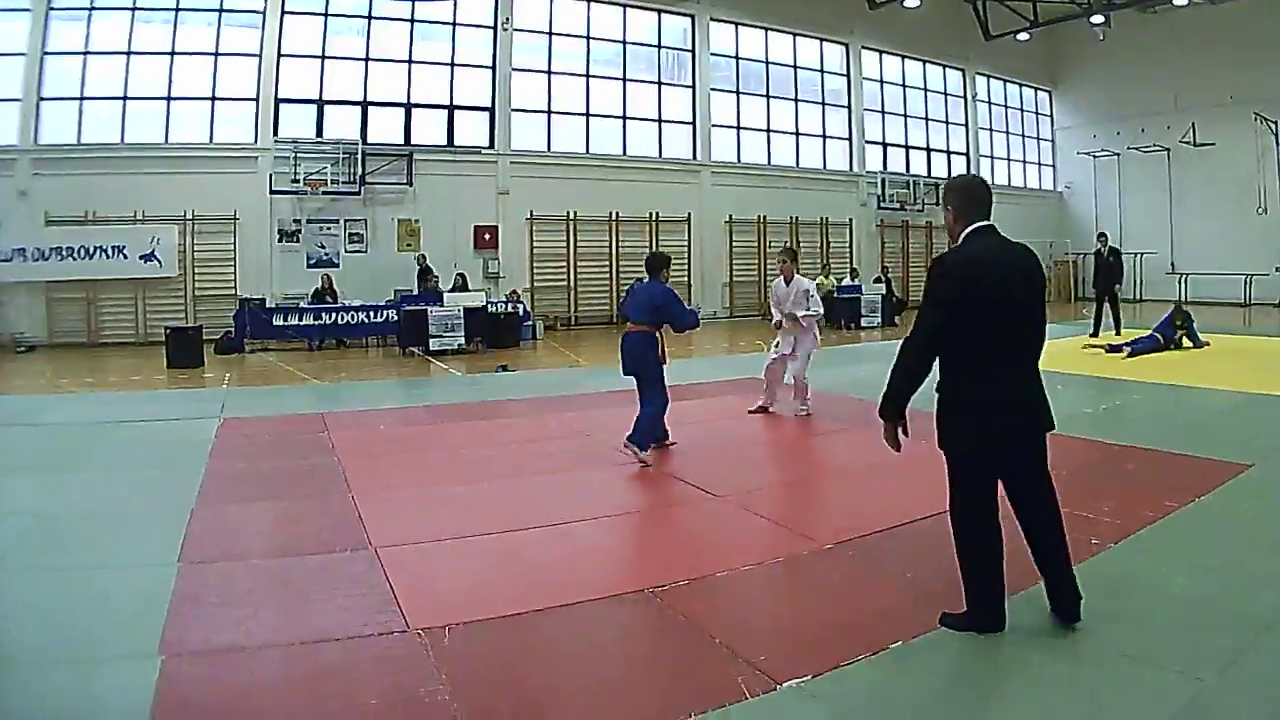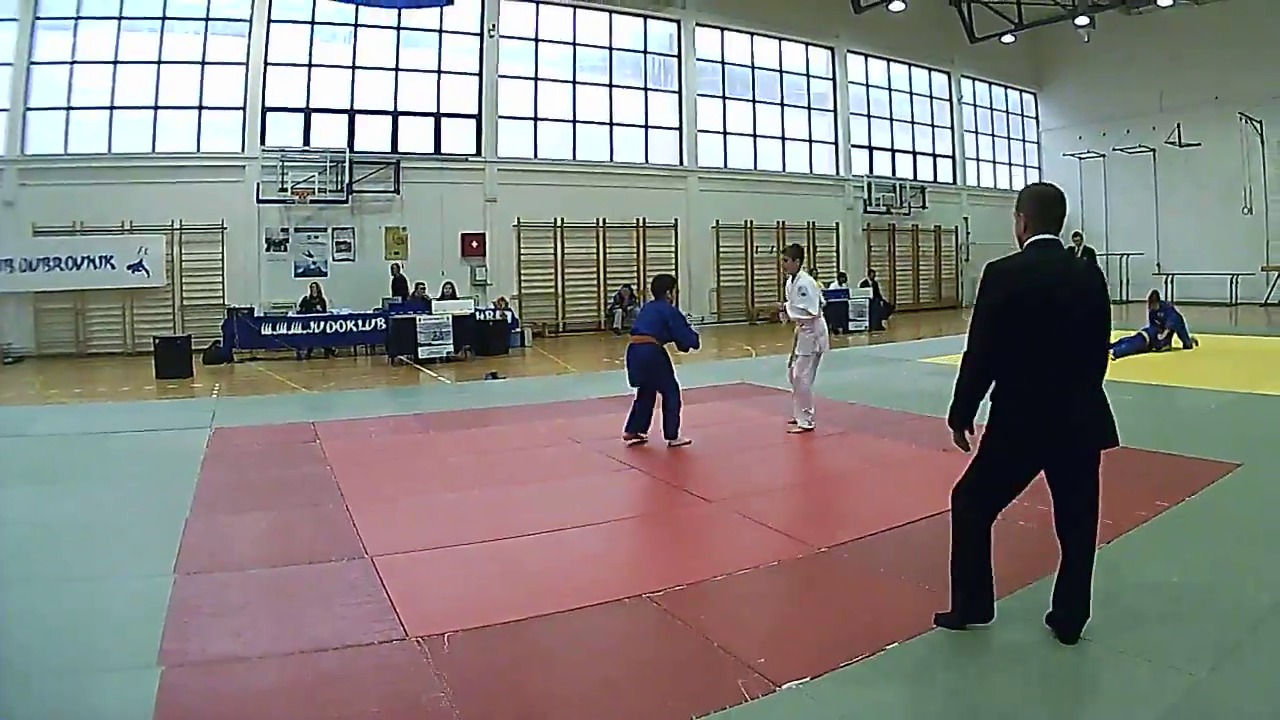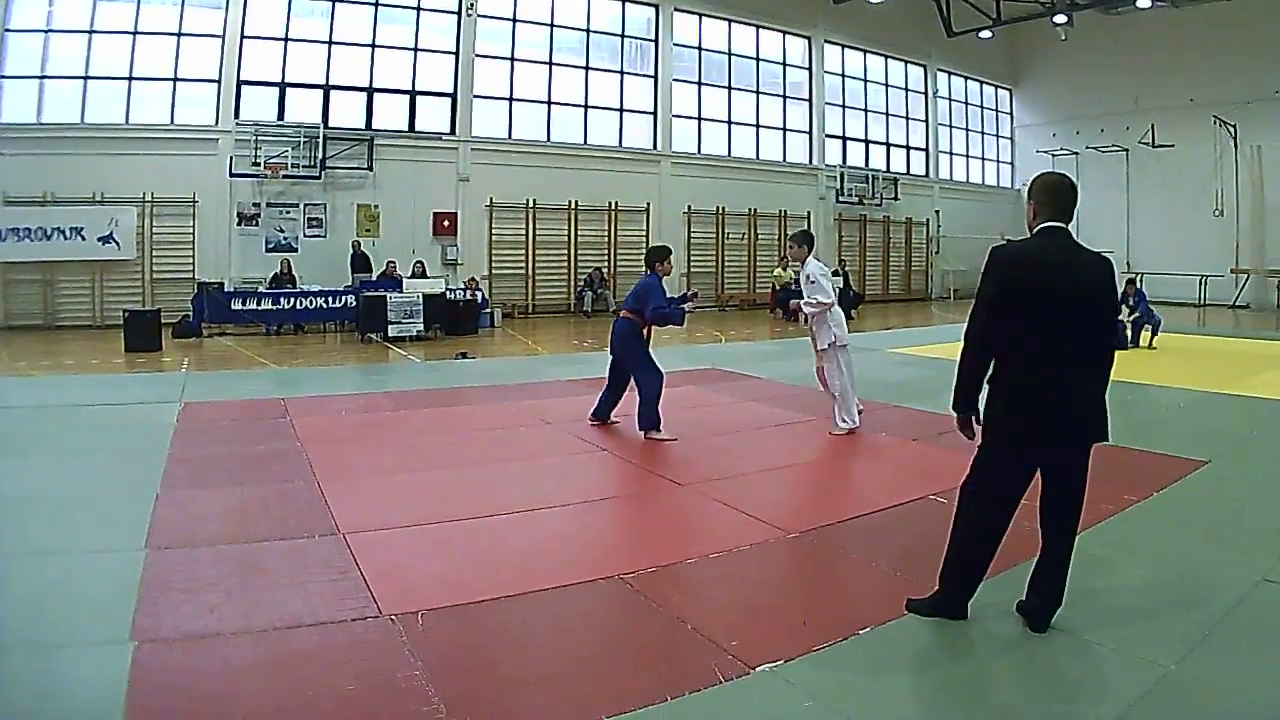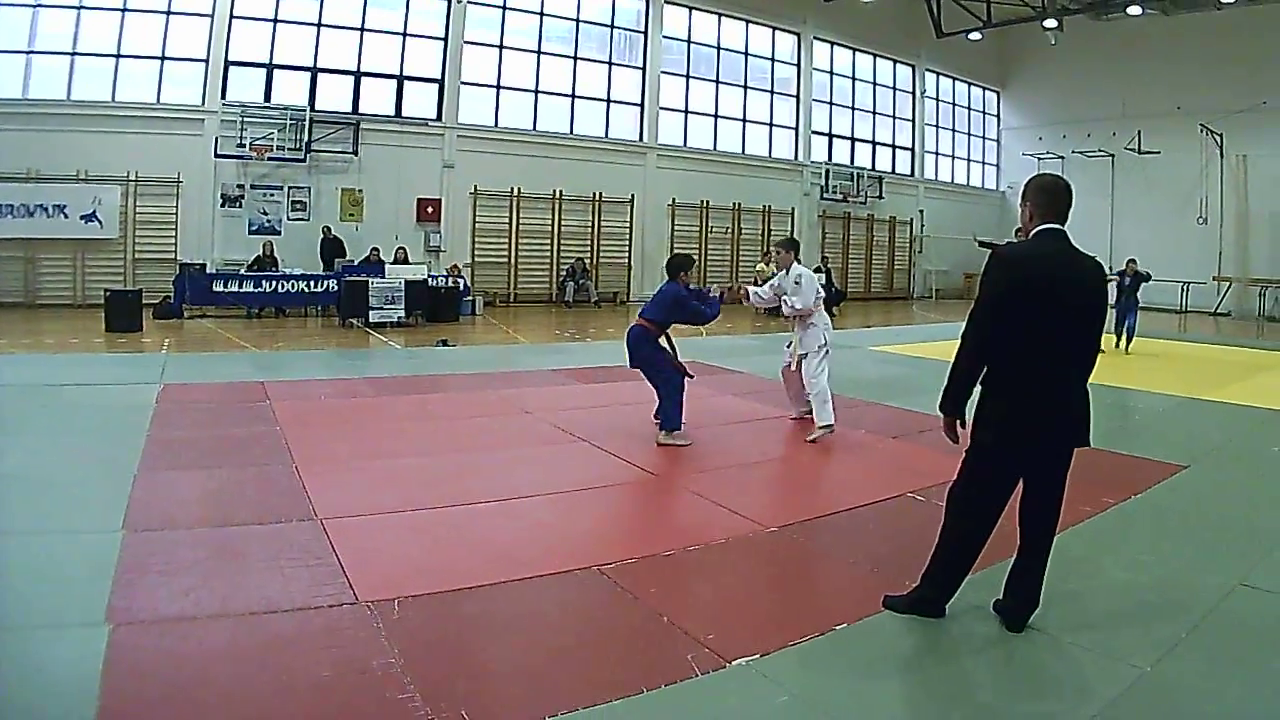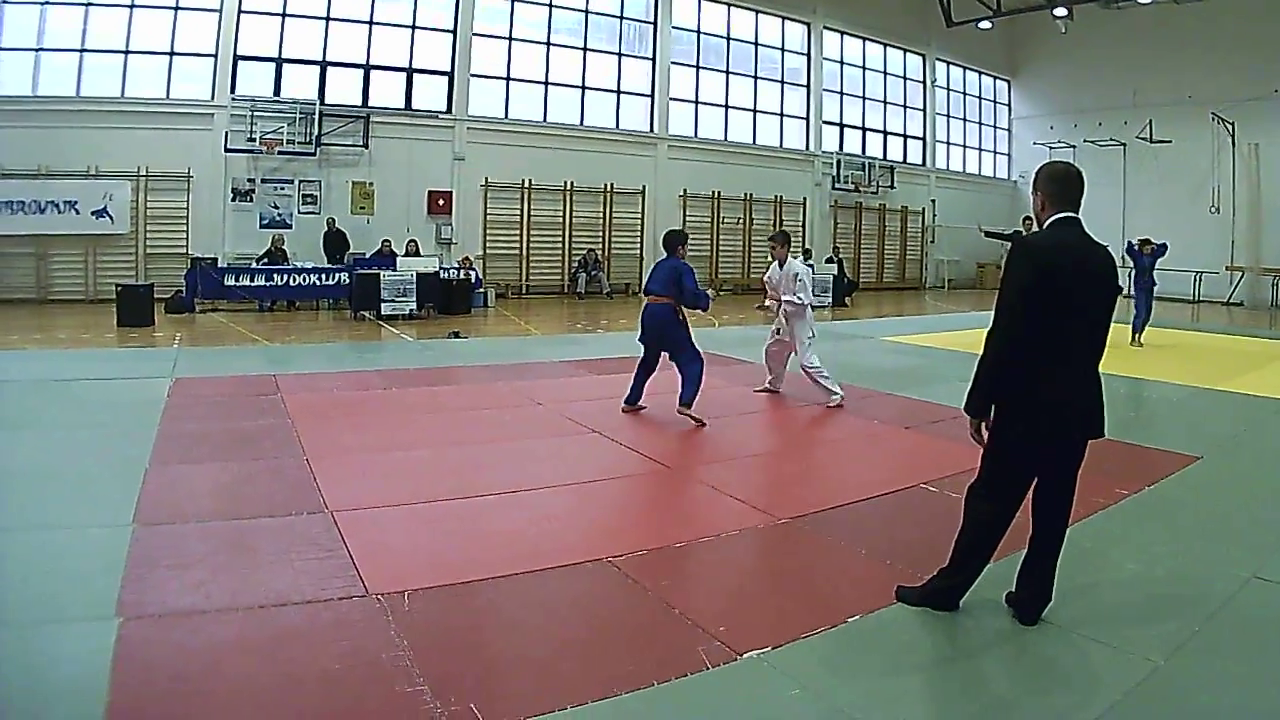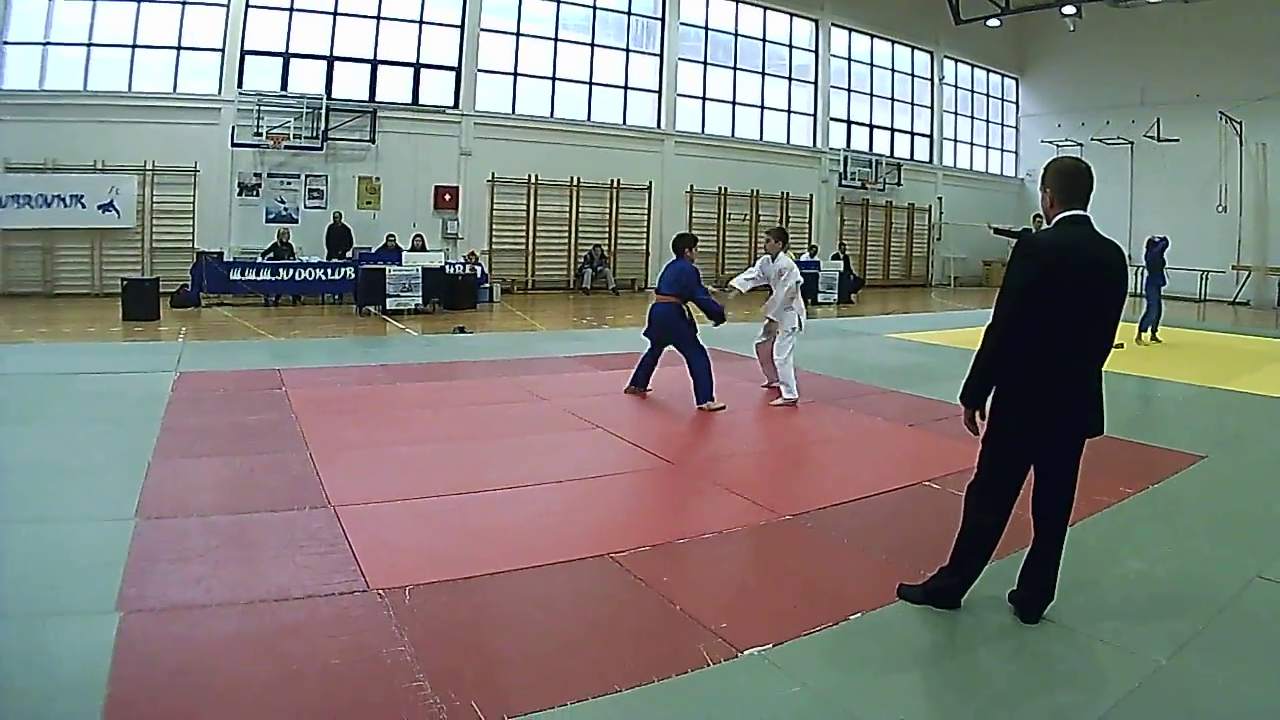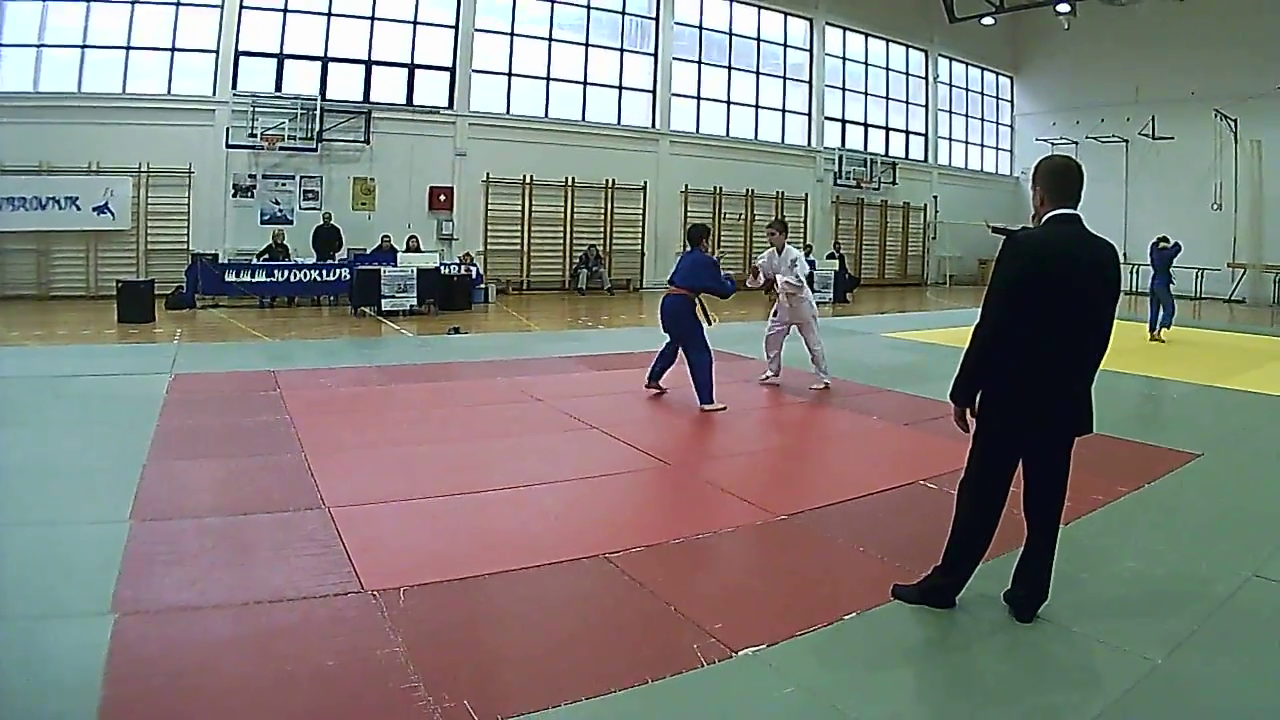
dt=0.5s
person 1, frame 1
left shoulder: (951, 266)
right shoulder: (1026, 258)
left elbow: (923, 344)
right elbow: (1035, 331)
left wrist: (894, 407)
left hip: (971, 412)
right hip: (1024, 406)
left knee: (973, 512)
right knee: (1036, 500)
left ankle: (985, 610)
right ankle: (1065, 597)
person 1, frame 2
left shoulder: (1003, 274)
right shoulder: (1090, 276)
left elbow: (981, 354)
right elbow: (1098, 350)
left wrist: (961, 415)
left hip: (1021, 421)
right hip: (1082, 420)
left knee: (971, 503)
right knee: (1077, 520)
left ankle: (971, 604)
right ankle: (1069, 617)
person 1, frame 3
left shoulder: (1009, 258)
right shoulder: (1099, 268)
left elbow: (979, 337)
right elbow: (1106, 346)
left wrist: (965, 400)
left hip: (1018, 408)
right hip: (1077, 411)
left knee: (983, 502)
right knee: (1061, 512)
left ankle: (952, 597)
right ankle: (1042, 605)
person 1, frame 4
left shoulder: (1010, 260)
right shoulder: (1092, 272)
left elbow: (978, 339)
right elbow: (1089, 349)
left wrist: (953, 402)
left hip: (1009, 411)
right hip: (1065, 414)
left knee: (971, 505)
right knee: (1041, 515)
left ankle: (931, 594)
right ankle: (1018, 606)
person 1, frame 5
left shoulder: (1032, 250)
right shoulder: (1102, 258)
left elbow: (1005, 335)
right elbow: (1095, 335)
left wrist: (978, 404)
left hip: (1029, 405)
right hip: (1079, 404)
left knee: (991, 500)
right knee: (1054, 507)
left ankle: (948, 588)
right ankle: (1031, 598)
person 1, frame 6
left shoulder: (1036, 248)
right shoulder: (1113, 256)
left elbow: (1003, 330)
right elbow: (1105, 334)
left wrist: (974, 394)
left hip: (1025, 401)
right hip: (1078, 402)
left knee: (989, 497)
right knee: (1054, 505)
left ankle: (948, 586)
right ankle: (1033, 597)
person 1, frame 7
left shoulder: (1024, 246)
right shoulder: (1105, 255)
left elbow: (992, 329)
right elbow: (1100, 335)
left wrist: (963, 392)
left hip: (1012, 398)
right hip: (1066, 401)
left knee: (981, 496)
right knee: (1045, 504)
left ankle: (944, 584)
right ankle: (1027, 596)
person 2, frame 1
left shoulder: (637, 288)
right shoulder: (664, 293)
left elbow: (624, 311)
right elbow: (683, 321)
right wrist: (693, 313)
left hip: (629, 341)
right hip: (645, 343)
left knee: (649, 392)
right knee: (656, 396)
left ankle: (658, 436)
right ankle: (636, 441)
person 2, frame 2
left shoulder: (646, 308)
right shoulder: (671, 312)
right elbow: (686, 340)
left wrist: (678, 321)
right wrist: (693, 338)
left hip: (634, 352)
right hip: (651, 353)
left knee: (645, 392)
right knee: (671, 392)
left ankle: (632, 430)
right ankle: (672, 436)
person 2, frame 3
left shoulder: (650, 282)
right shoulder: (652, 285)
left elbow: (661, 305)
right elbow: (656, 314)
left wrist: (684, 299)
right wrist: (682, 310)
left hip: (625, 331)
right hip: (629, 333)
left knee: (619, 376)
right knee: (651, 377)
left ankle: (600, 415)
right ankle: (651, 429)
person 2, frame 4
left shoulder: (673, 290)
right shoulder: (677, 295)
left elbow: (694, 297)
right elbow: (701, 316)
right wrist: (714, 299)
left hip: (642, 336)
right hip: (641, 339)
left knee: (673, 374)
right knee: (672, 380)
left ankle: (663, 416)
right ankle: (668, 432)
person 2, frame 5
left shoulder: (659, 266)
right shoulder: (683, 268)
right elbow: (691, 299)
right wrist: (707, 296)
left hip: (649, 313)
right hip: (667, 316)
left knee: (648, 361)
right knee: (692, 361)
left ankle: (631, 402)
right ankle: (685, 404)
person 2, frame 6
left shoulder: (671, 266)
right shoulder: (689, 270)
right elbow: (700, 299)
left wrist: (709, 301)
right wrist: (718, 313)
left hip: (657, 312)
right hip: (672, 314)
left knee: (656, 349)
right knee: (697, 355)
left ankle: (637, 385)
right ankle: (705, 400)
person 2, frame 7
left shoulder: (687, 257)
right shoulder: (704, 261)
right elbow: (723, 291)
right wrist: (729, 280)
left hip: (670, 303)
right hip: (682, 307)
left knee: (674, 344)
right knee: (700, 352)
left ankle: (653, 379)
right ankle: (705, 401)
person 3, frame 1
left shoulder: (806, 285)
right shoulder: (777, 285)
left elbow: (817, 310)
left wrist: (798, 317)
right wrist: (777, 319)
left hip: (805, 331)
right hip: (786, 331)
left knee: (798, 371)
right knee: (773, 365)
left ankle: (803, 405)
right ankle: (766, 402)
person 3, frame 2
left shoulder: (805, 283)
right shoulder: (791, 281)
left elbow: (810, 312)
left wrist: (789, 307)
right wrist: (787, 308)
left hip: (812, 333)
right hip: (802, 332)
left knee: (801, 377)
right knee: (795, 372)
left ankle: (805, 422)
right ankle: (802, 415)
person 3, frame 3
left shoulder: (815, 270)
right shoulder: (805, 269)
left elbow: (826, 300)
left wrist: (802, 304)
right wrist: (801, 305)
left hip: (829, 325)
right hip: (821, 325)
left knee: (835, 374)
right knee: (824, 372)
left ankle: (850, 420)
right ankle: (850, 408)
person 3, frame 4
left shoulder: (803, 275)
right shoulder: (783, 277)
left elbow: (802, 306)
right elbow: (765, 294)
left wrist: (782, 299)
right wrist: (745, 293)
left hip: (815, 328)
right hip: (802, 328)
left knee: (814, 376)
right knee: (790, 371)
left ankle: (825, 422)
right ankle: (804, 408)
person 3, frame 5
left shoulder: (799, 270)
right shoulder: (774, 268)
left elbow: (804, 301)
left wrist: (780, 299)
right wrist: (769, 303)
left hip: (800, 317)
right hip: (785, 316)
left knee: (806, 360)
right knee: (772, 349)
left ankle: (835, 394)
right ankle: (773, 384)
person 3, frame 6
left shoulder: (786, 266)
right shoulder: (766, 261)
left elbow: (781, 294)
right elbow: (751, 276)
left wrist: (770, 318)
right wrist: (735, 288)
left hip: (790, 311)
right hip: (778, 311)
left knee: (781, 353)
right knee: (762, 345)
left ankle: (789, 395)
right ankle: (774, 379)
person 3, frame 7
left shoulder: (794, 255)
right shoulder: (768, 256)
left elbow: (798, 281)
right elbow: (758, 280)
left wrist: (776, 278)
right wrist: (753, 273)
left hip: (801, 302)
right hip: (783, 301)
left knee: (813, 342)
right knee: (772, 336)
left ankle: (823, 378)
right ankle: (773, 372)
